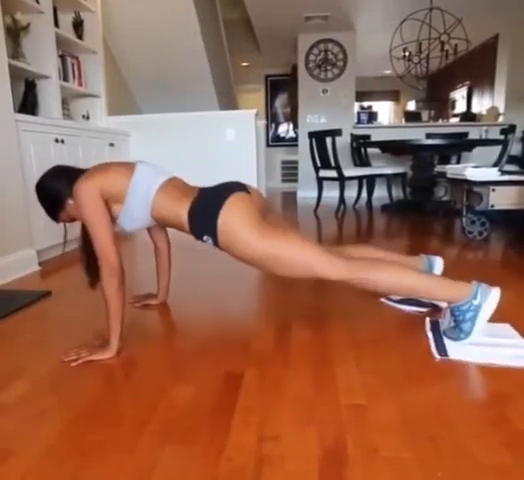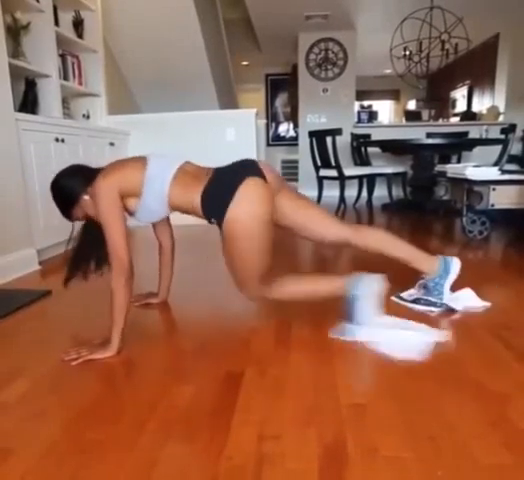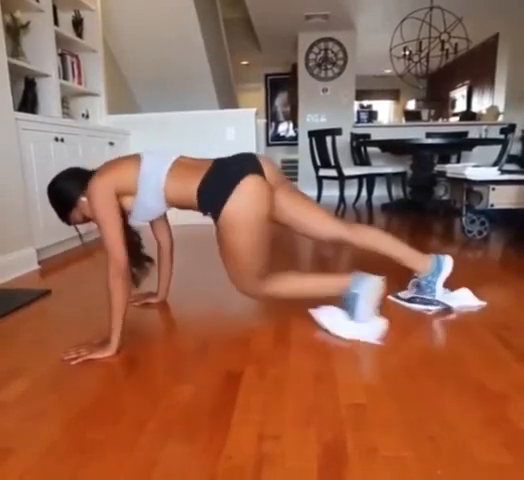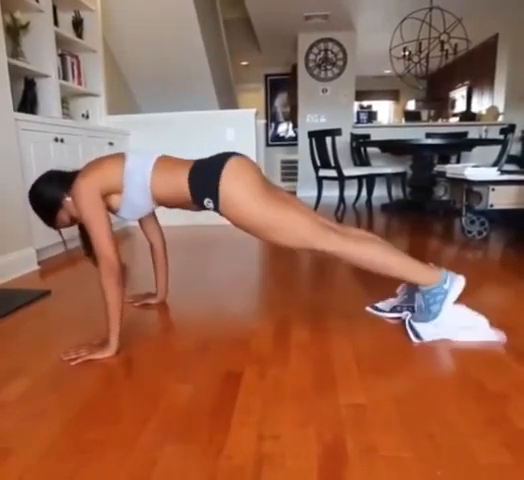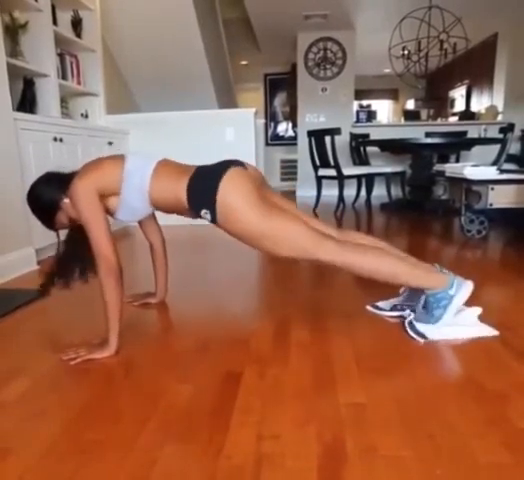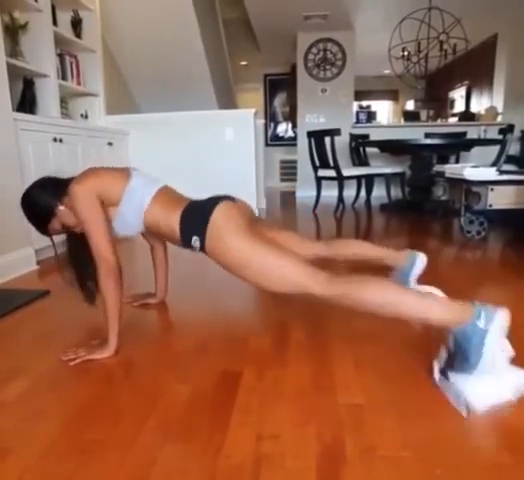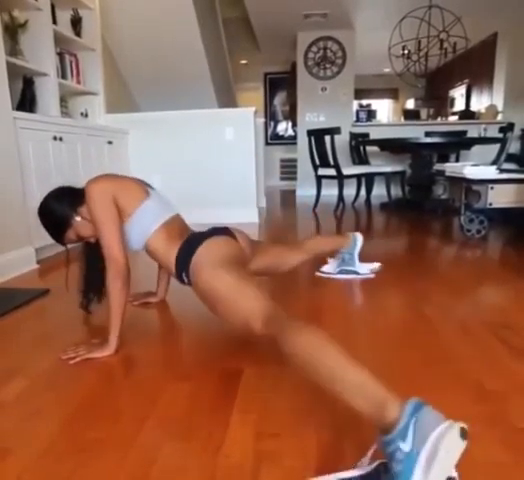
dt=0.3s
person 1, frame 1
left shoulder: (87, 188)
right shoulder: (117, 184)
left elbow: (111, 267)
right elbow: (159, 238)
left wrist: (112, 344)
right wrist: (160, 295)
left hip: (223, 217)
right hip: (233, 200)
left knee: (338, 270)
right knee: (329, 258)
left ankle: (468, 295)
right ankle: (420, 265)
person 1, frame 2
left shoulder: (105, 187)
right shoulder: (130, 178)
left elbow: (121, 265)
right elbow: (165, 236)
left wrist: (112, 343)
right wrist: (161, 294)
left hip: (236, 198)
right hip: (250, 175)
left knee: (256, 289)
right knee: (342, 231)
left ankle: (347, 286)
right ankle: (438, 267)
person 1, frame 3
left shoulder: (99, 187)
right shoulder: (127, 179)
left elbow: (117, 266)
right elbow: (163, 236)
left wrist: (111, 343)
right wrist: (160, 293)
left hip: (234, 191)
right hip: (248, 167)
left knee: (251, 284)
right knee: (338, 229)
left ankle: (353, 285)
right ankle: (430, 266)
person 1, frame 4
left shoulder: (85, 188)
right shoulder: (112, 182)
left elbow: (109, 263)
right elbow: (154, 233)
left wrist: (110, 343)
right wrist: (160, 293)
left hip: (224, 181)
right hip: (229, 171)
left knee: (326, 240)
right knee: (329, 229)
left ankle: (437, 281)
right ankle: (419, 273)
person 1, frame 5
left shoulder: (83, 188)
right shoulder: (111, 185)
left elbow: (108, 263)
right elbow: (154, 234)
left wrist: (110, 342)
right wrist: (159, 293)
left hip: (220, 192)
right hip: (231, 177)
left knee: (326, 250)
right knee: (330, 235)
left ankle: (443, 285)
right ankle: (426, 270)
person 1, frame 6
left shoulder: (86, 189)
right shoulder: (108, 184)
left elbow: (109, 265)
right elbow: (155, 223)
left wrist: (111, 343)
right wrist: (160, 293)
left hip: (212, 226)
right hip: (220, 212)
left knee: (322, 285)
right knee: (312, 251)
left ankle: (470, 319)
right ankle: (404, 260)
person 1, frame 7
left shoulder: (98, 192)
right shoulder: (121, 190)
left elbow: (117, 264)
left wrist: (111, 341)
right wrist: (159, 292)
left hip: (204, 258)
right hip: (226, 239)
left knee: (274, 322)
right knee: (292, 253)
left ankle: (401, 420)
right ankle: (346, 242)
